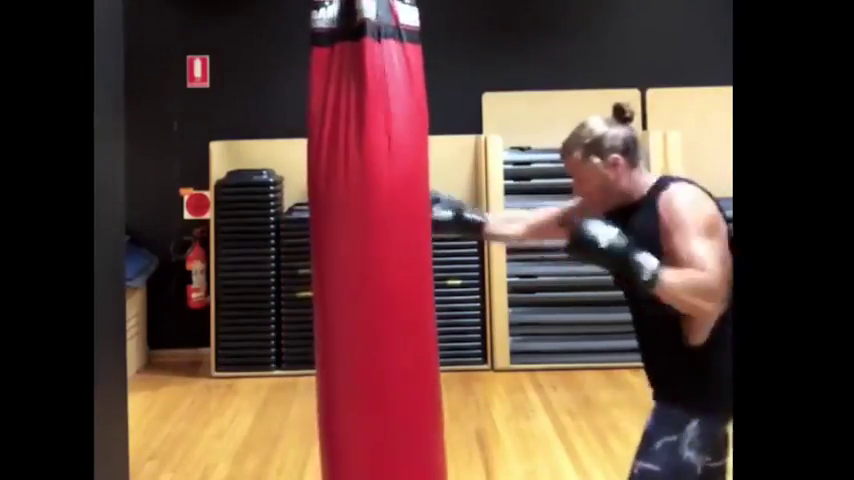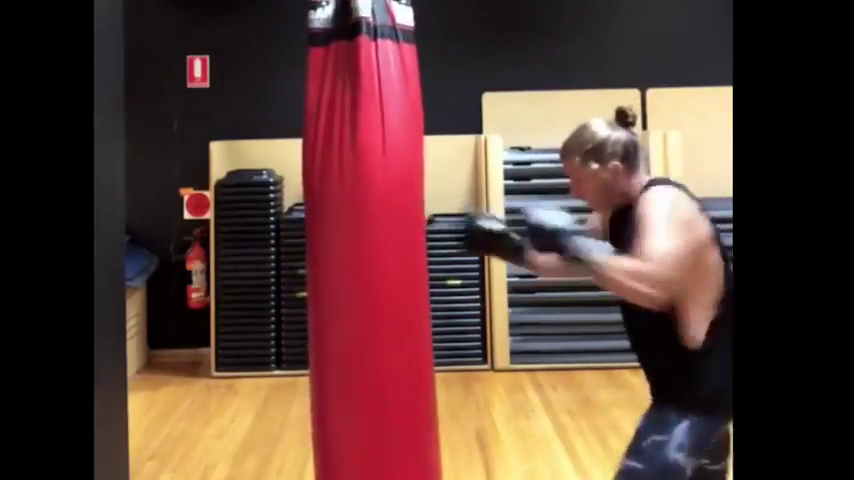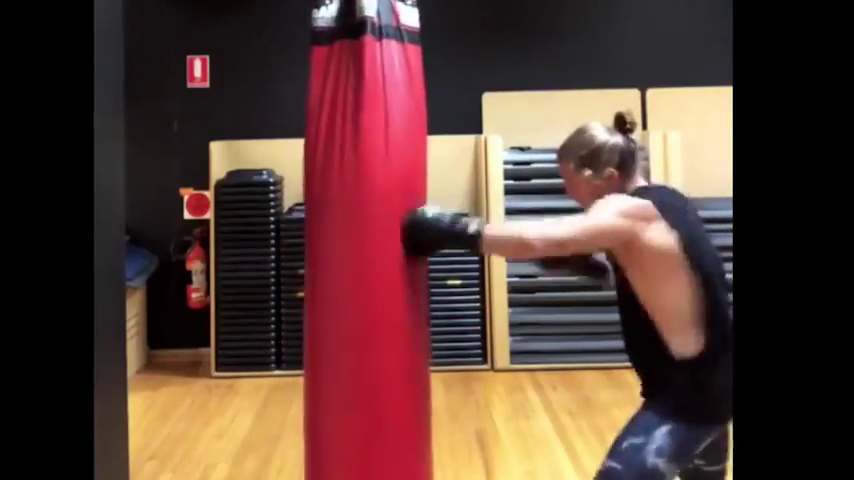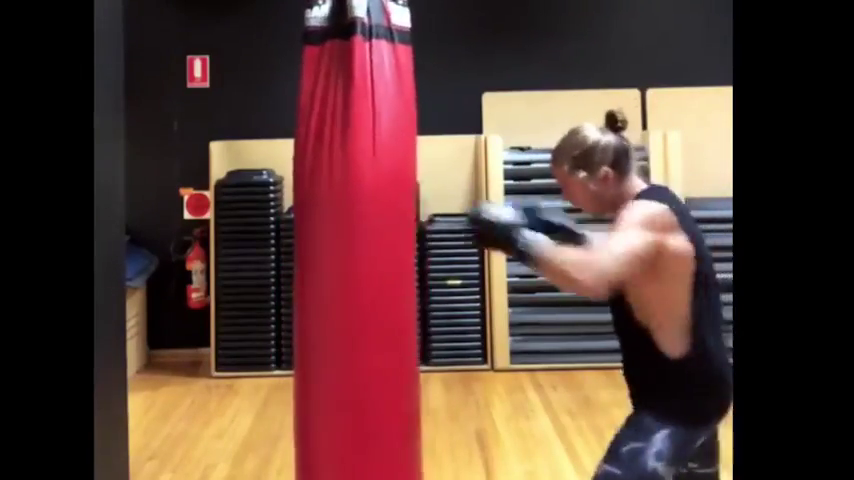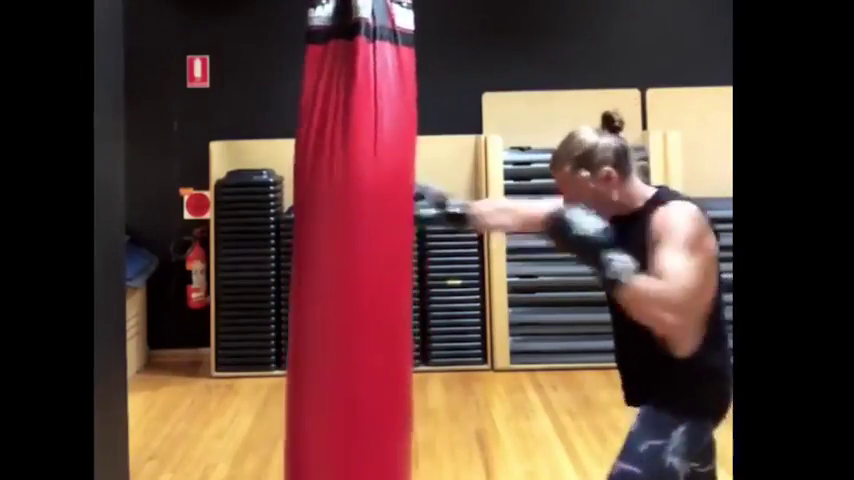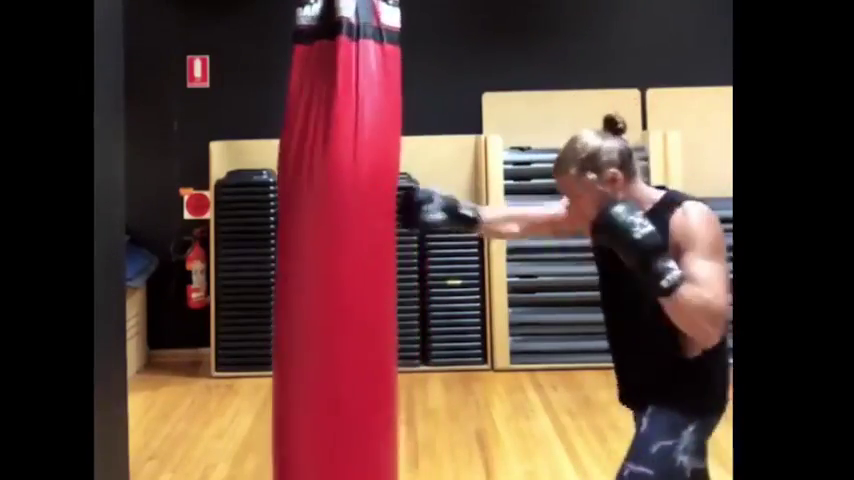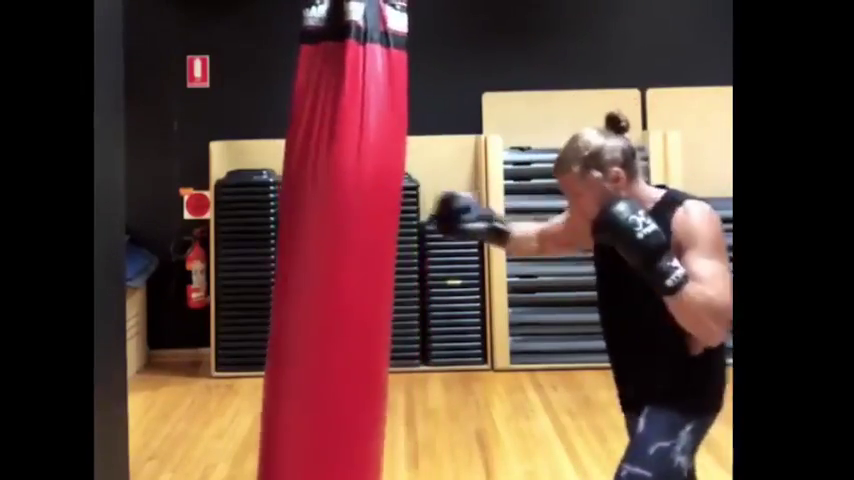
dt=0.1s
person 1, frame 1
left shoulder: (681, 200)
right shoulder: (606, 203)
left elbow: (708, 296)
right elbow: (531, 226)
left wrist: (631, 260)
right wrist: (465, 219)
left hip: (705, 379)
right hip: (691, 373)
person 1, frame 2
left shoulder: (663, 203)
right shoulder: (618, 212)
left elbow: (650, 286)
right elbow: (559, 262)
left wrist: (578, 246)
right wrist: (511, 245)
left hip: (702, 383)
right hip: (698, 378)
person 1, frame 3
left shoulder: (628, 212)
right shoulder: (660, 203)
left elbow: (541, 240)
left wrist: (457, 230)
left hip: (694, 388)
right hip: (703, 381)
person 1, frame 4
left shoulder: (648, 215)
right shoulder: (636, 206)
left elbow: (587, 277)
left wrist: (517, 237)
left hip: (684, 394)
right hip: (681, 386)
person 1, frame 5
left shoulder: (678, 219)
right shoulder: (613, 209)
left elbow: (673, 314)
right elbow: (527, 214)
left wrist: (606, 256)
right wrist: (458, 210)
left hip: (686, 391)
right hip: (664, 386)
person 1, frame 6
left shoulder: (691, 220)
right shoulder: (598, 211)
left elbow: (712, 325)
right elbow: (523, 222)
left wrist: (653, 262)
right wrist: (461, 214)
left hip: (686, 392)
right hip: (645, 385)
person 1, frame 7
left shoulder: (693, 219)
right shoulder: (599, 214)
left elbow: (716, 325)
right elbow: (536, 239)
left wrist: (658, 261)
right wrist: (488, 226)
left hip: (685, 392)
right hip: (642, 387)
